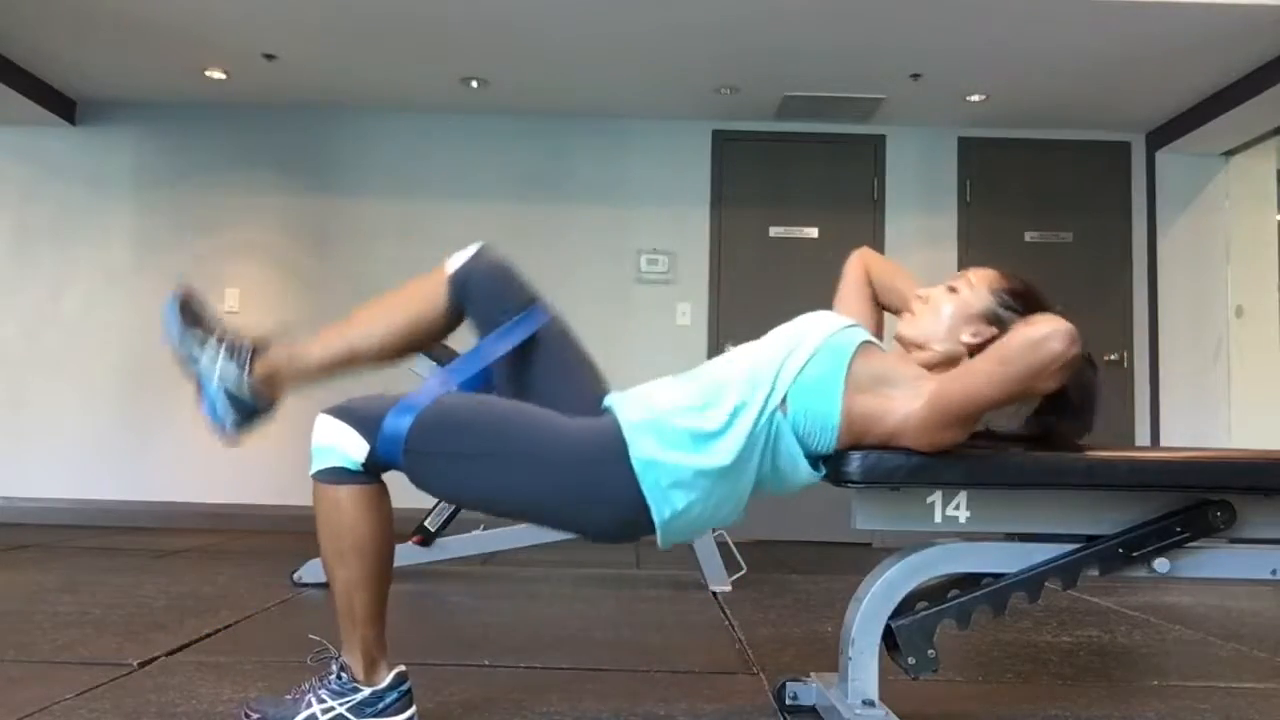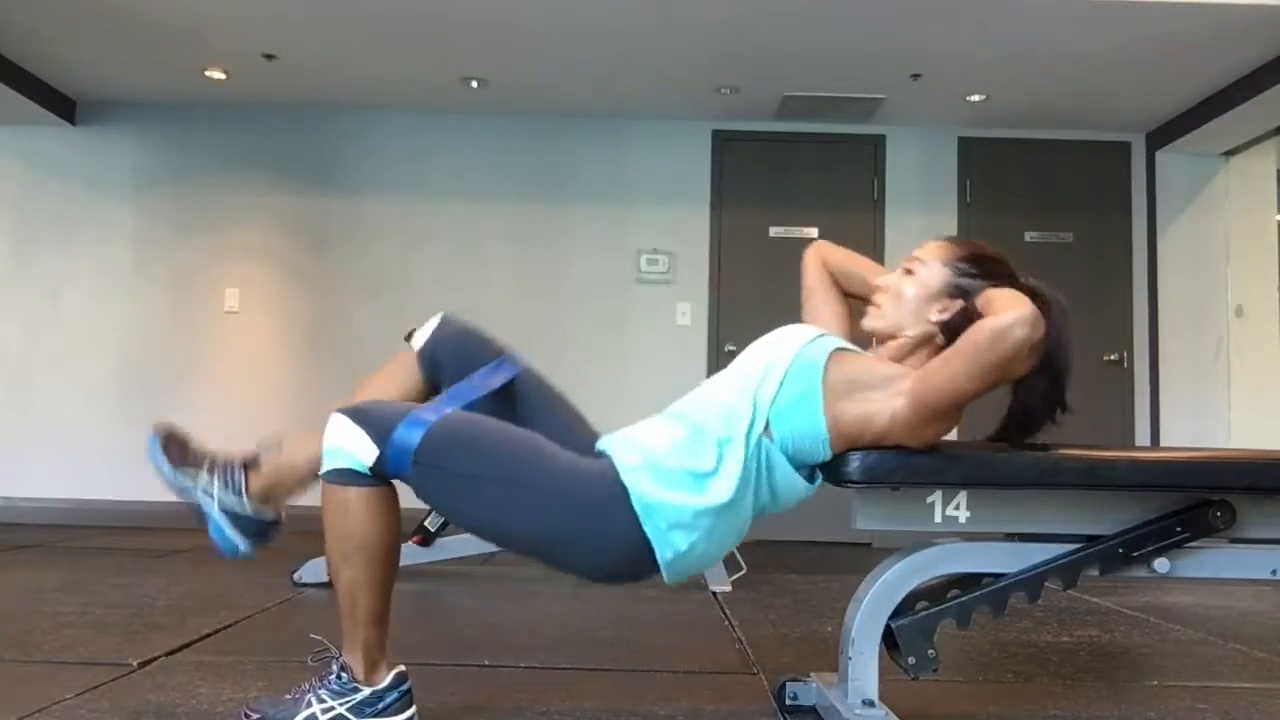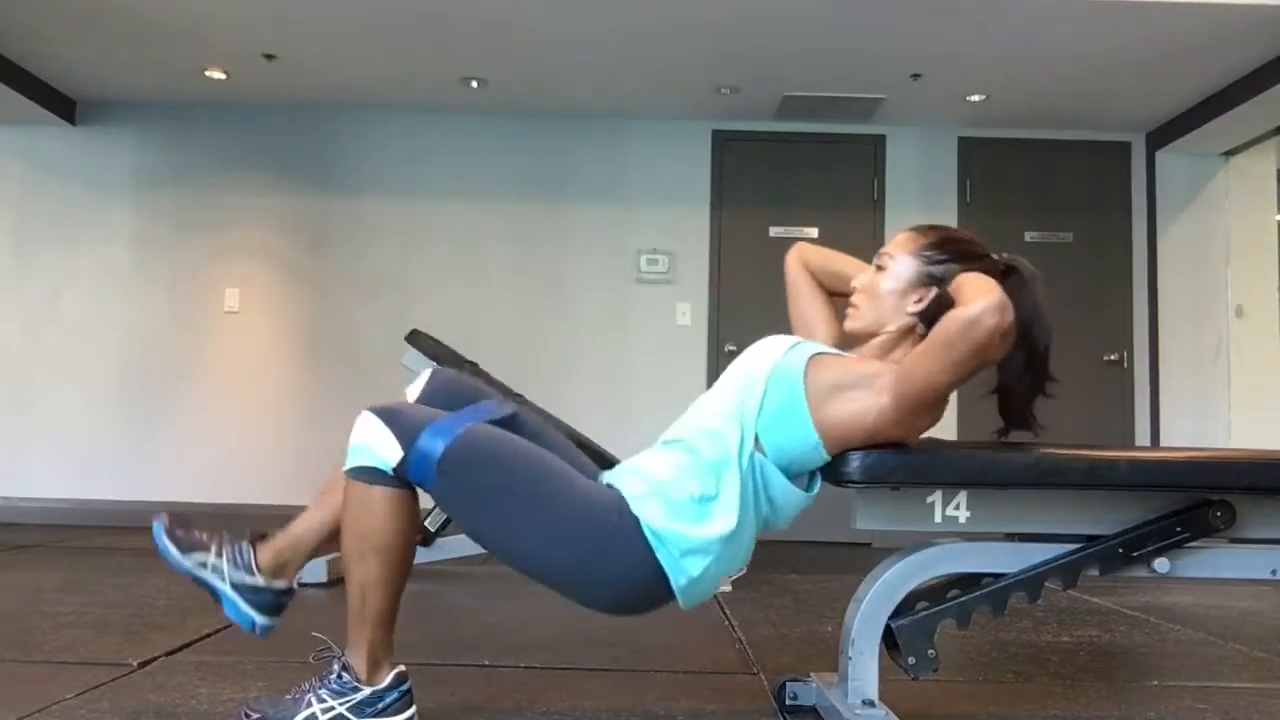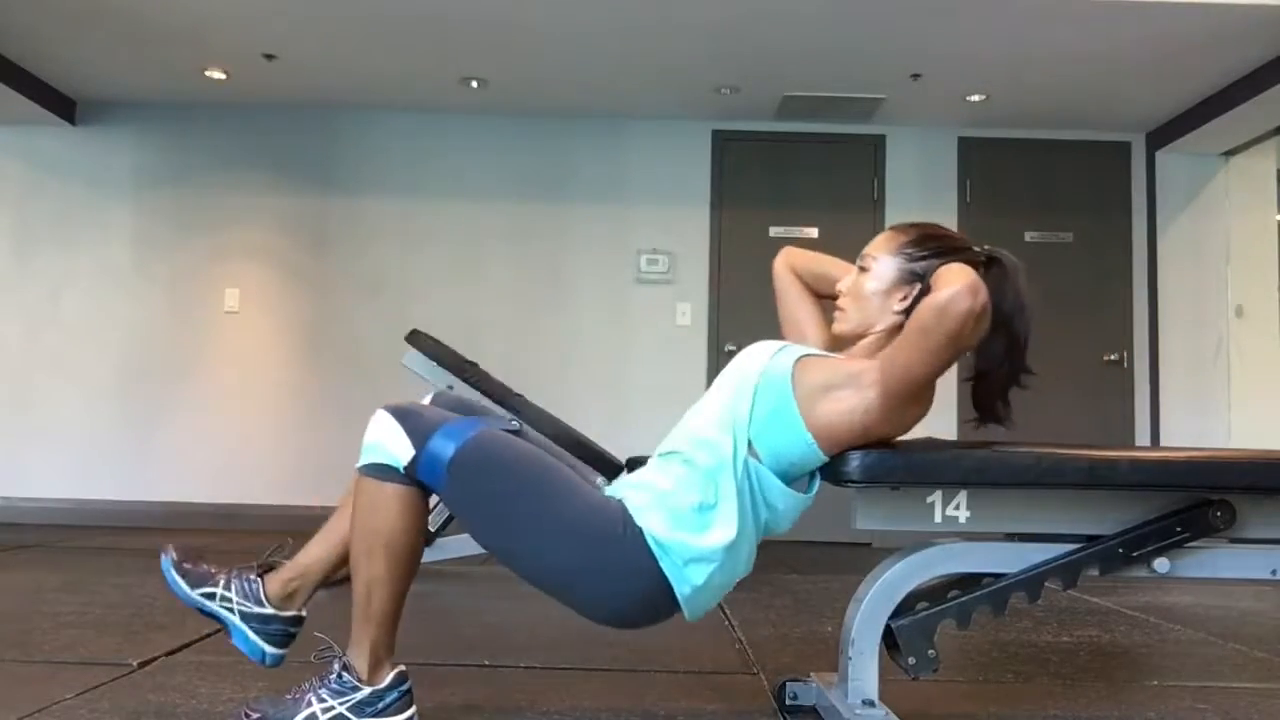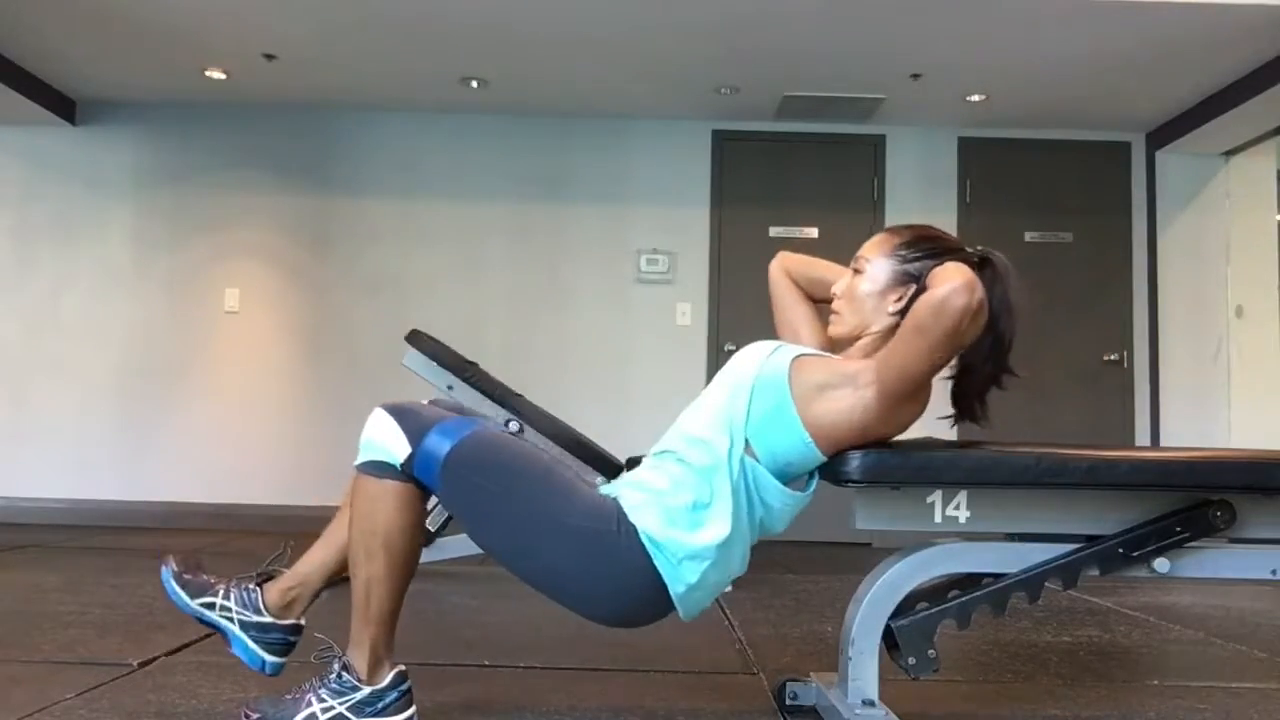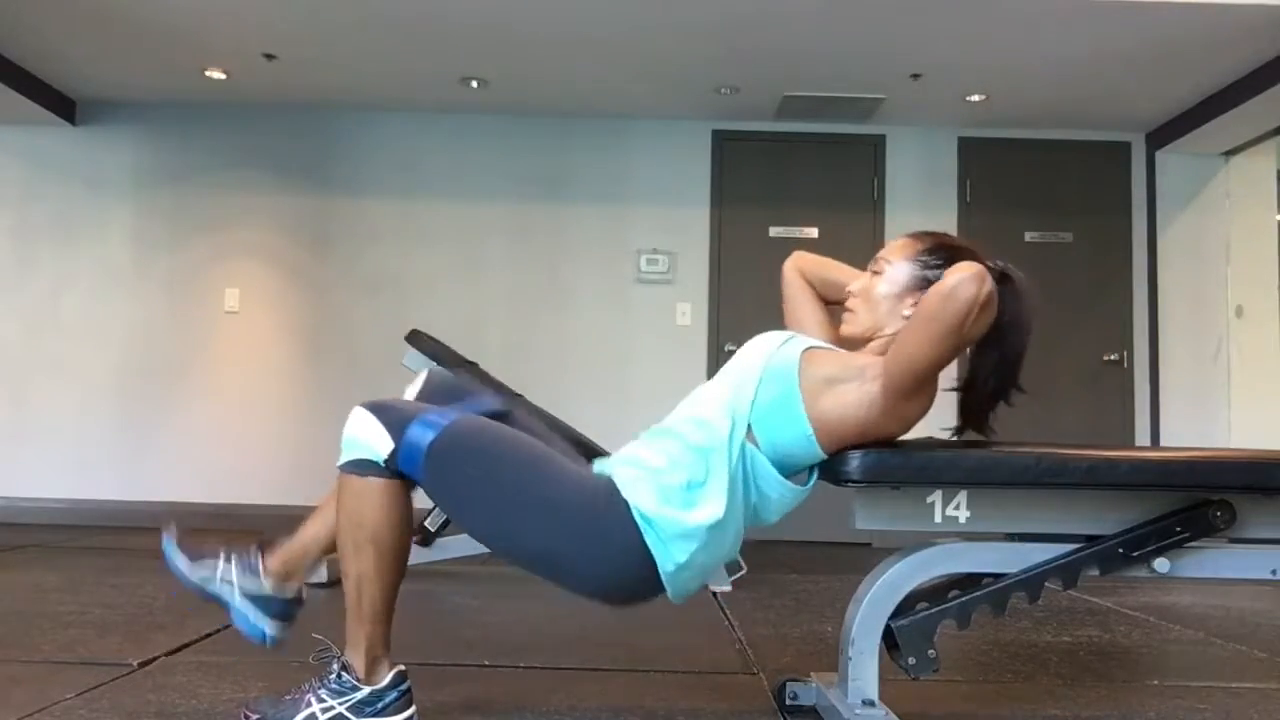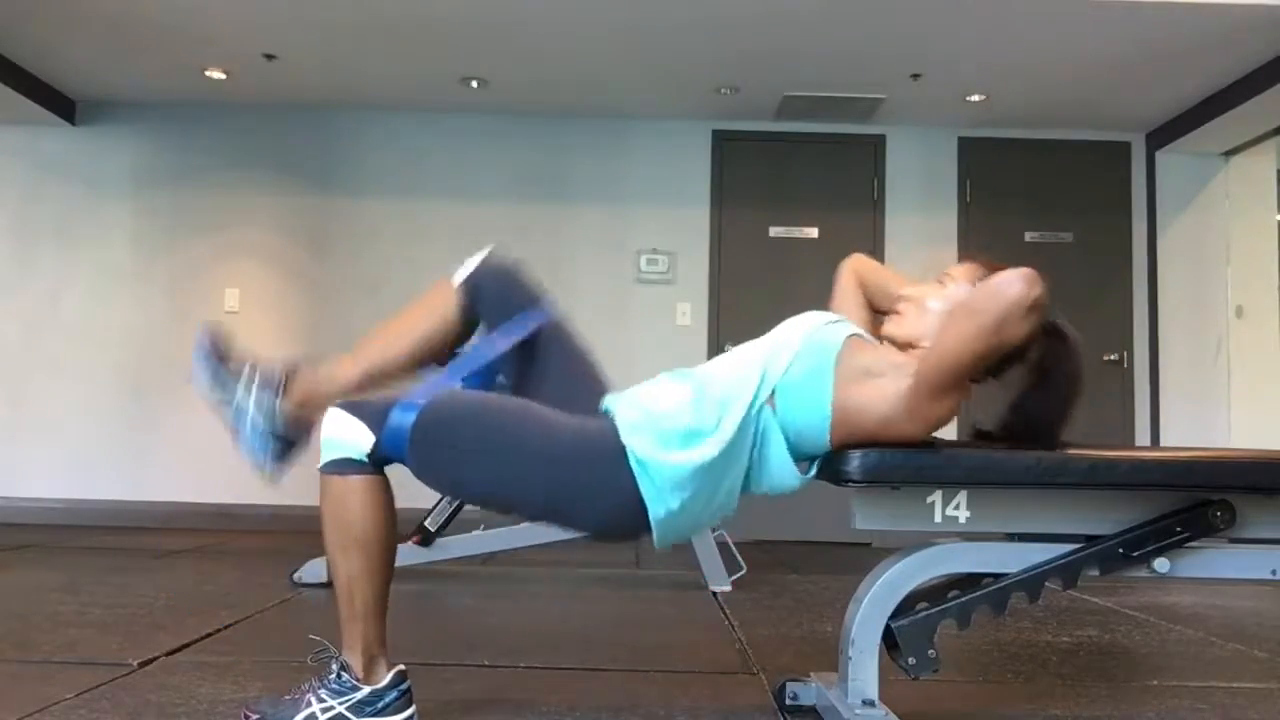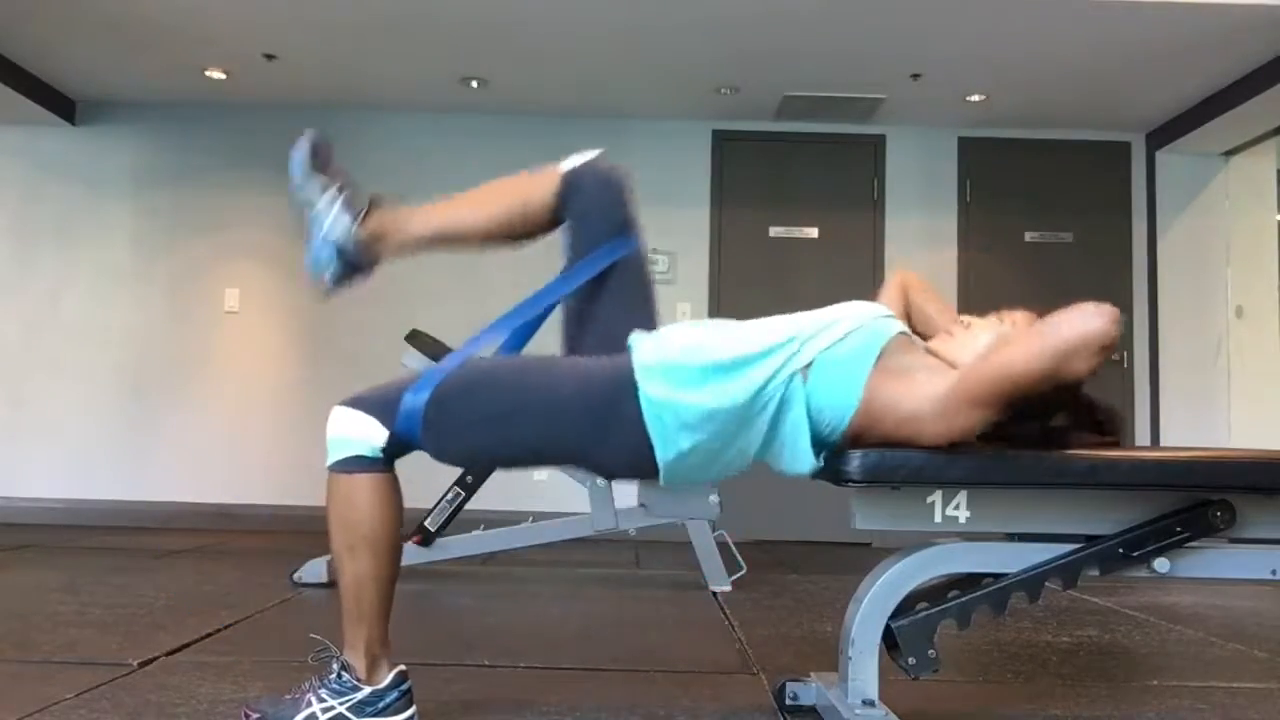
dt=0.2s
person 1, frame 1
left shoulder: (920, 405)
right shoulder: (871, 357)
left elbow: (1056, 342)
right elbow: (861, 258)
left wrist: (1002, 318)
right wrist: (925, 300)
left hip: (624, 473)
right hip: (614, 429)
left knee: (349, 434)
right knee: (477, 276)
right ankle: (262, 379)
person 1, frame 2
left shoulder: (904, 403)
right shoulder: (847, 359)
left elbow: (1022, 324)
right elbow: (819, 252)
left wrist: (975, 288)
right wrist: (897, 290)
left hip: (624, 515)
right hip: (615, 469)
left knee: (359, 435)
right knee: (444, 347)
right ankle: (251, 494)
person 1, frame 3
left shoulder: (888, 398)
right shoulder: (837, 360)
left elbow: (992, 315)
right elbow: (801, 255)
left wrist: (963, 274)
right wrist: (883, 278)
left hip: (632, 545)
right hip: (624, 502)
left knee: (387, 434)
right knee: (442, 397)
right ankle: (267, 569)
person 1, frame 4
left shoulder: (877, 394)
right shoulder: (829, 363)
left elbow: (963, 300)
right elbow: (788, 260)
left wrist: (950, 268)
right wrist: (873, 274)
left hip: (635, 561)
right hip: (627, 521)
left knee: (402, 436)
right knee: (439, 416)
right ankle: (275, 600)
person 1, frame 5
left shoulder: (875, 393)
right shoulder: (829, 366)
left elbow: (961, 294)
right elbow: (785, 266)
left wrist: (938, 272)
right wrist: (867, 280)
left hip: (633, 559)
right hip: (625, 524)
left knee: (400, 432)
right knee: (432, 430)
right ankle: (273, 609)
person 1, frame 6
left shoulder: (885, 390)
right shoulder: (838, 361)
left elbow: (972, 288)
right elbow: (799, 265)
left wrist: (931, 279)
right wrist: (877, 287)
left hip: (628, 533)
right hip: (622, 498)
left knee: (381, 429)
right knee: (439, 394)
right ankle: (274, 578)
person 1, frame 7
left shoulder: (918, 391)
right shoulder: (871, 356)
left elbow: (1021, 290)
right elbow: (853, 266)
left wrist: (965, 300)
right wrist: (915, 300)
left hip: (627, 472)
right hip: (623, 434)
left knee: (356, 427)
right knee: (490, 280)
right ankle: (291, 403)
person 1, frame 8
left shoulder: (947, 403)
right shoulder: (914, 355)
left elbow: (1096, 324)
right elbow: (900, 283)
left wrist: (996, 344)
right wrist: (946, 320)
left hip: (637, 408)
right hip: (645, 373)
left knee: (362, 424)
right knee: (590, 184)
right ankle: (366, 235)
